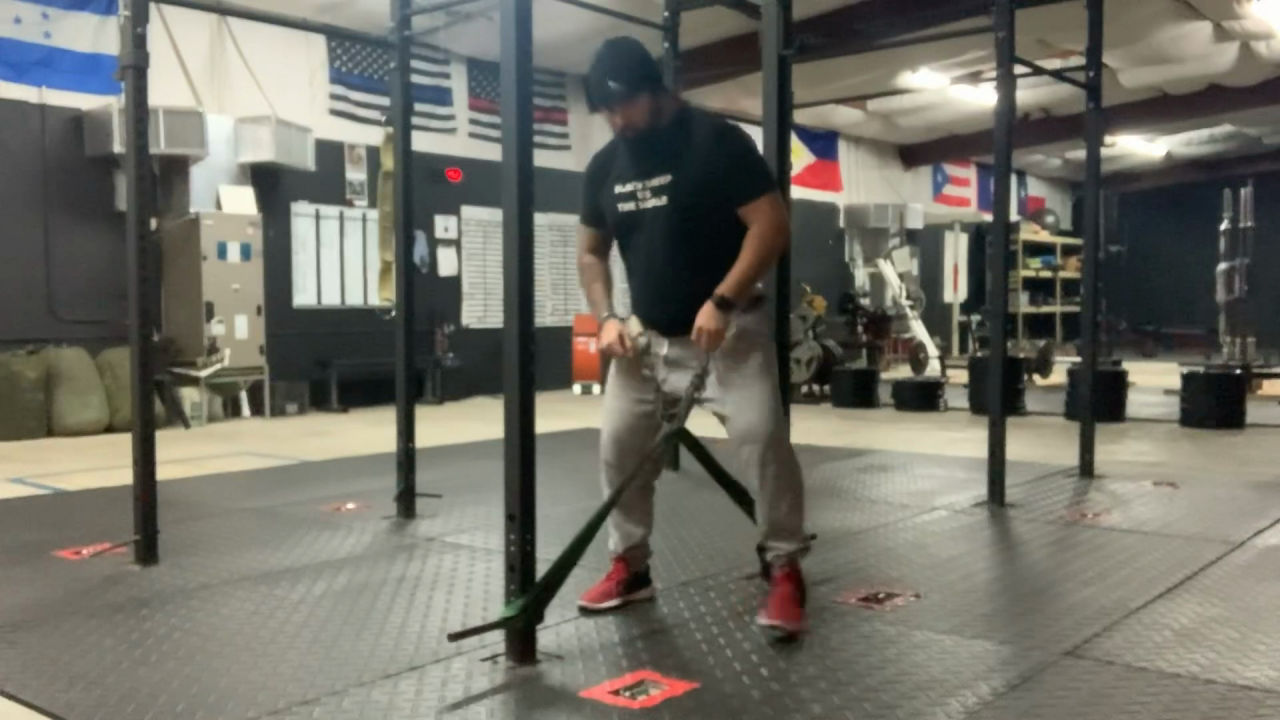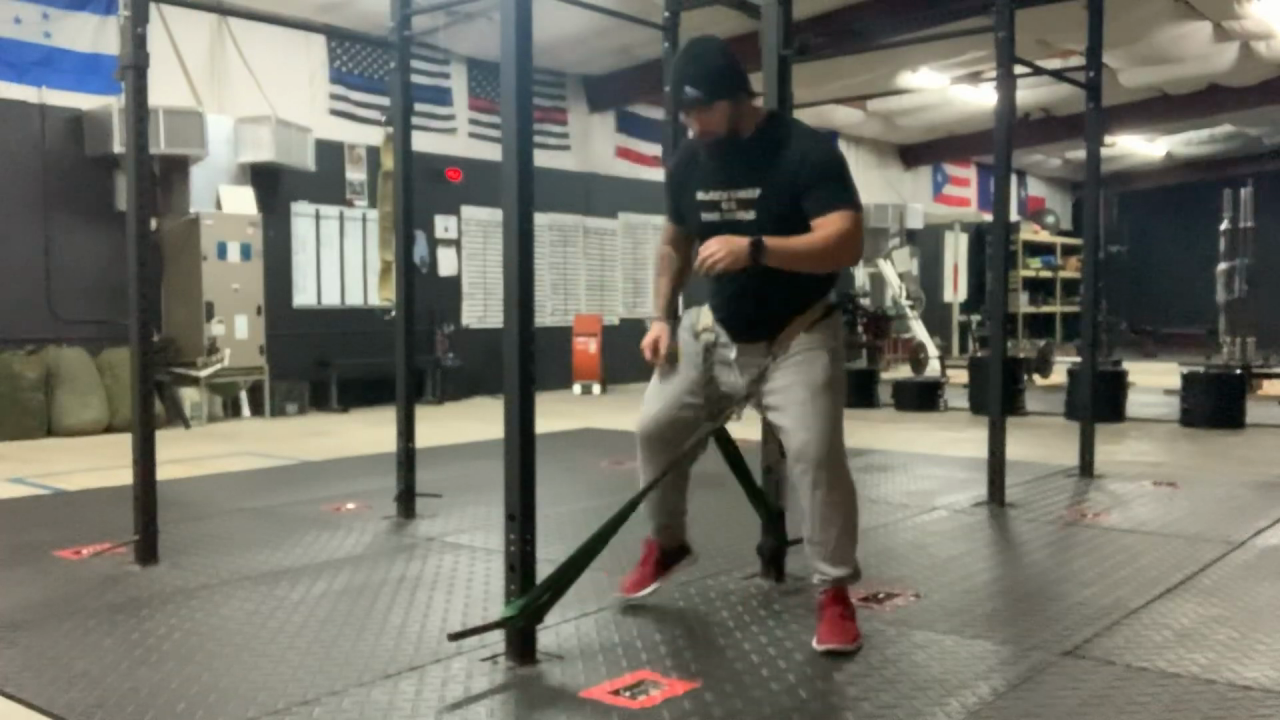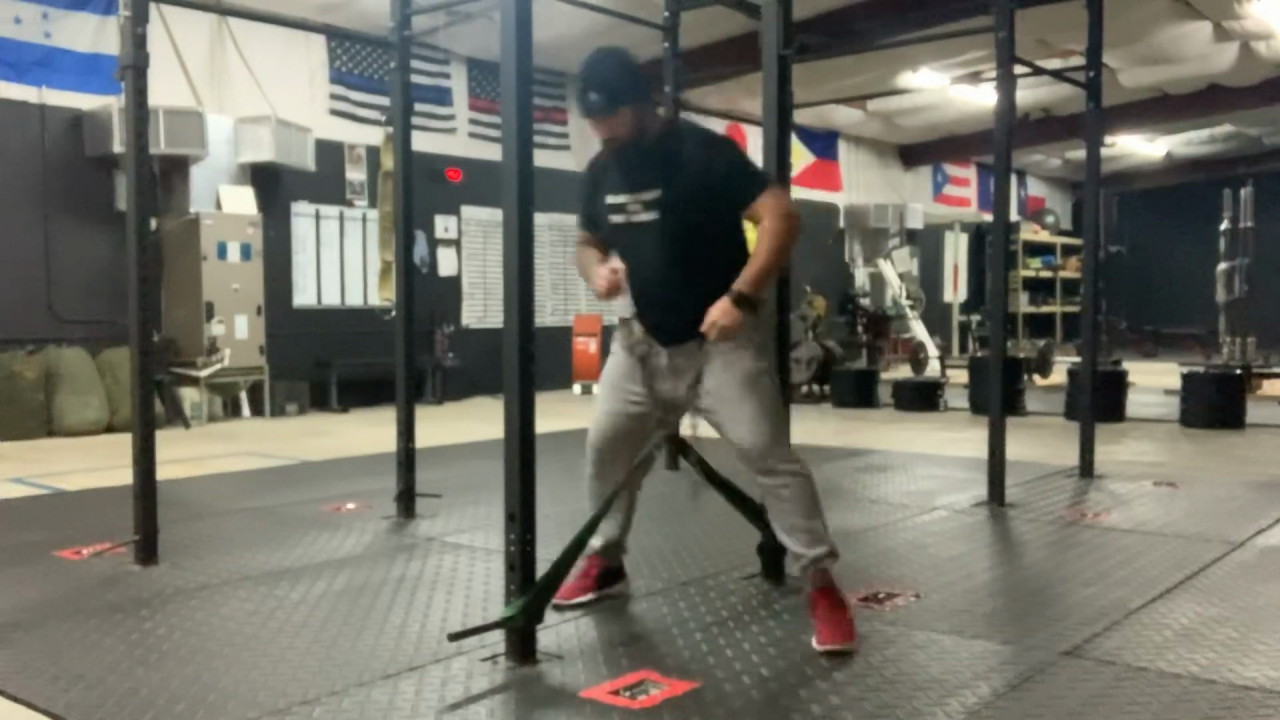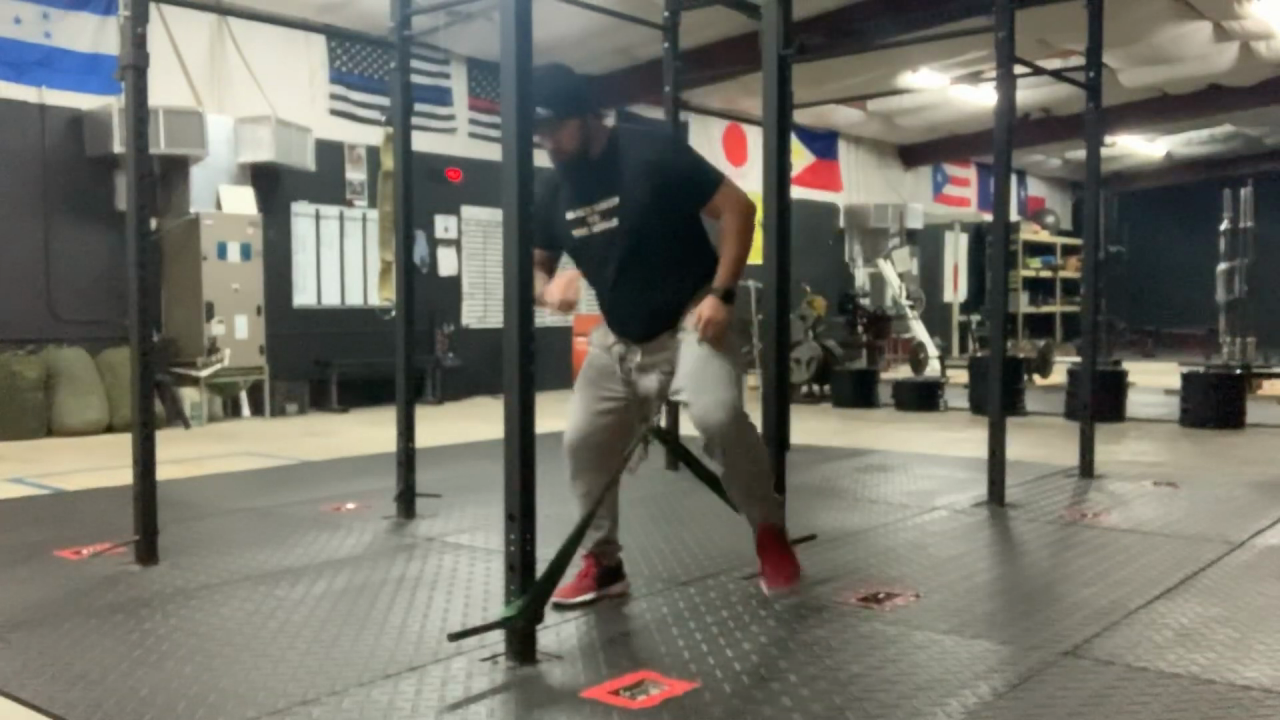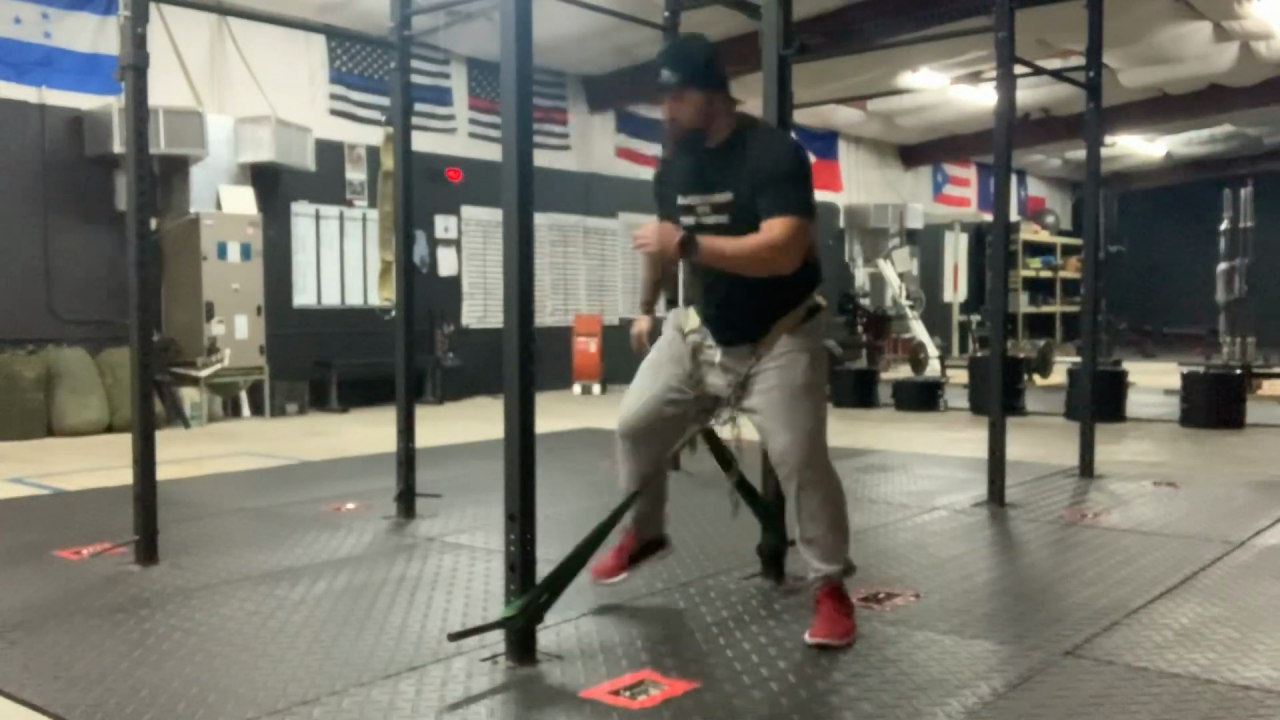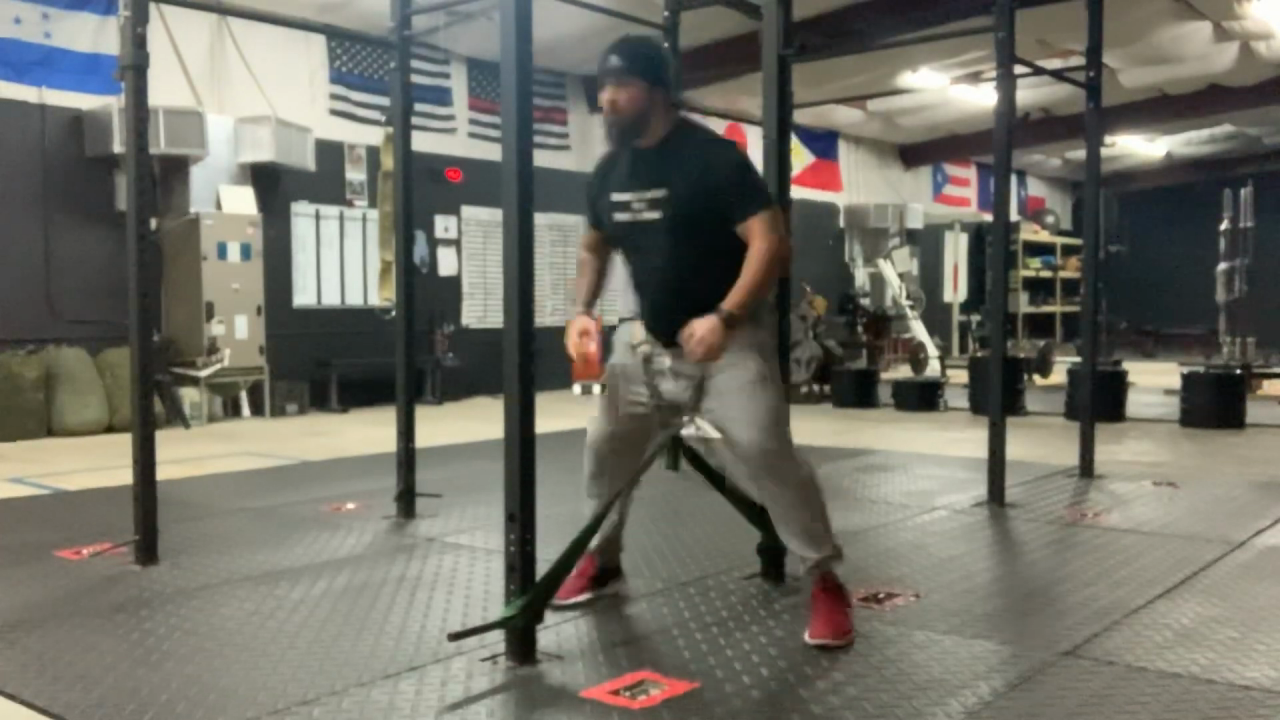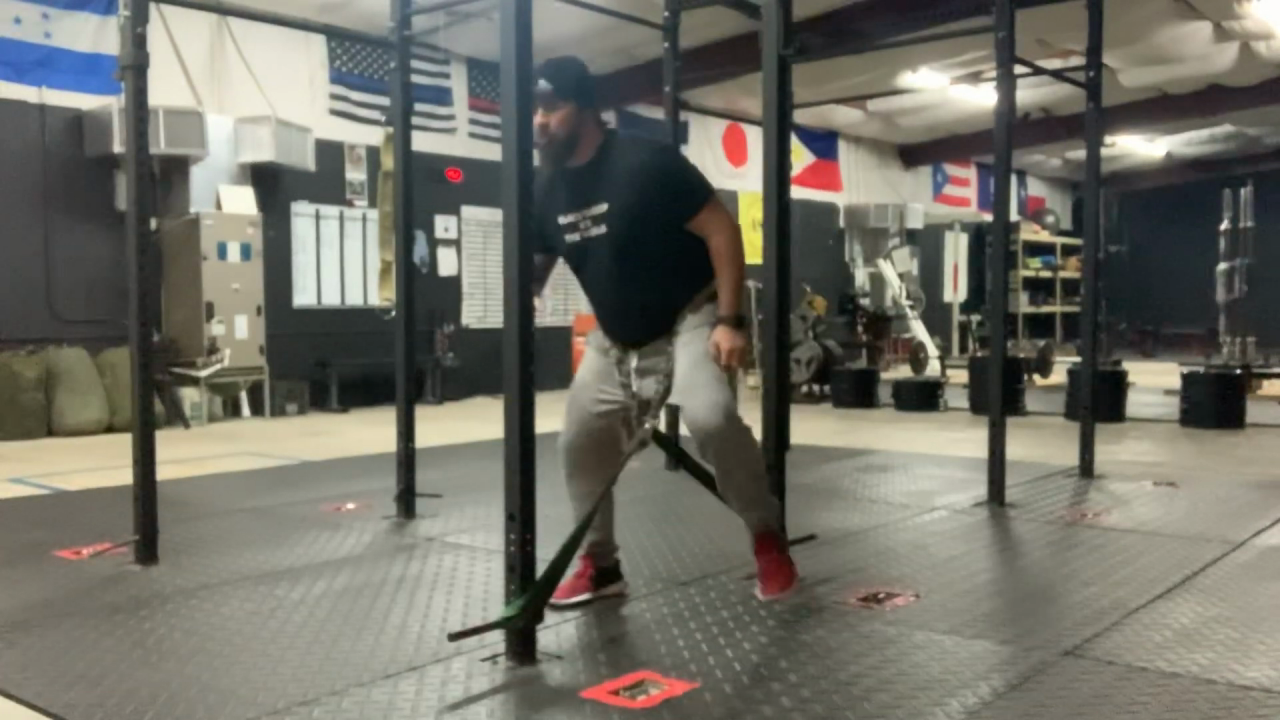
dt=0.4s
person 1, frame 1
left shoulder: (717, 141)
right shoulder: (605, 166)
left elbow: (772, 224)
right elbow: (591, 252)
left wrist: (723, 301)
right wrist: (607, 318)
left hip: (728, 328)
right hip: (648, 337)
left knee: (761, 438)
right knee: (620, 450)
left ankle: (785, 572)
right ankle: (630, 567)
person 1, frame 2
left shoulder: (808, 152)
right shoulder: (688, 162)
left elbow: (845, 244)
right elbow: (674, 243)
left wrist: (754, 247)
right wrist: (661, 317)
left hip: (798, 336)
right hip: (717, 331)
left knee: (816, 458)
right knee: (657, 429)
left ankle: (835, 592)
right ankle: (666, 542)
person 1, frame 3
left shoulder: (703, 152)
right shoulder: (600, 171)
left elbow: (779, 216)
right elbow: (589, 245)
left wrist: (740, 297)
right wrist: (596, 274)
left hip: (720, 337)
right hip: (646, 339)
left knee: (764, 449)
right knee: (606, 445)
left ankle: (821, 584)
right ankle: (603, 564)
person 1, frame 4
left shoulder: (655, 154)
right shoulder: (552, 192)
left elbow: (737, 209)
right elbow: (534, 269)
left wrist: (721, 292)
right wrist: (549, 292)
left hip: (692, 320)
right hip: (620, 339)
left knee: (718, 416)
right knee: (584, 443)
left ankle: (767, 526)
right ankle: (603, 563)
person 1, frame 5
left shoulder: (776, 155)
right shoulder: (674, 166)
left elbow: (784, 252)
left wrist: (686, 245)
right wrist: (647, 308)
left hip: (780, 337)
right hip: (700, 330)
left knee: (801, 461)
right knee: (637, 425)
left ankle: (831, 587)
right ankle: (643, 532)
person 1, frame 6
left shoulder: (713, 157)
right shoulder: (609, 170)
left elbow: (768, 242)
right elbow: (594, 247)
left wrist: (724, 317)
right wrist: (583, 311)
left hip: (726, 335)
right hip: (650, 337)
left knee: (765, 451)
right knee: (605, 447)
left ankle: (825, 581)
right ankle: (601, 563)
person 1, frame 7
left shoulder: (648, 162)
right shoulder: (548, 192)
left elbow: (722, 230)
right elbow: (532, 268)
left wrist: (731, 320)
left hip: (691, 320)
right hip: (617, 340)
left knee: (711, 417)
right knee: (580, 443)
left ankle: (764, 530)
right ankle: (600, 563)
